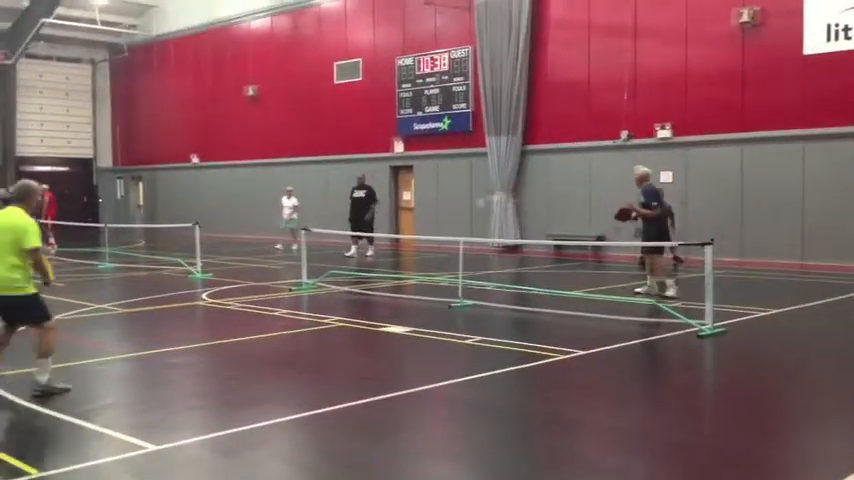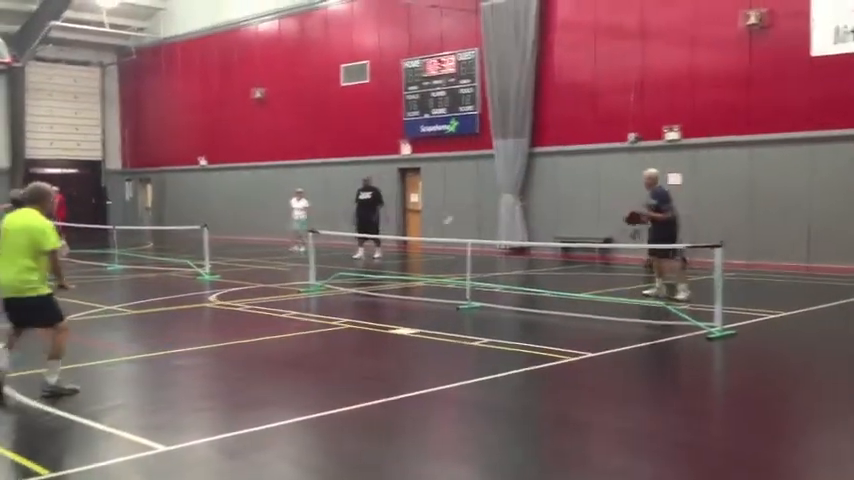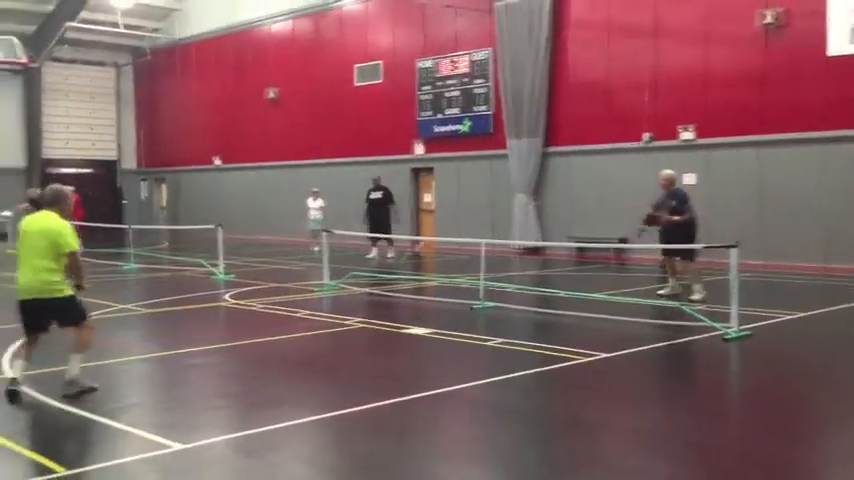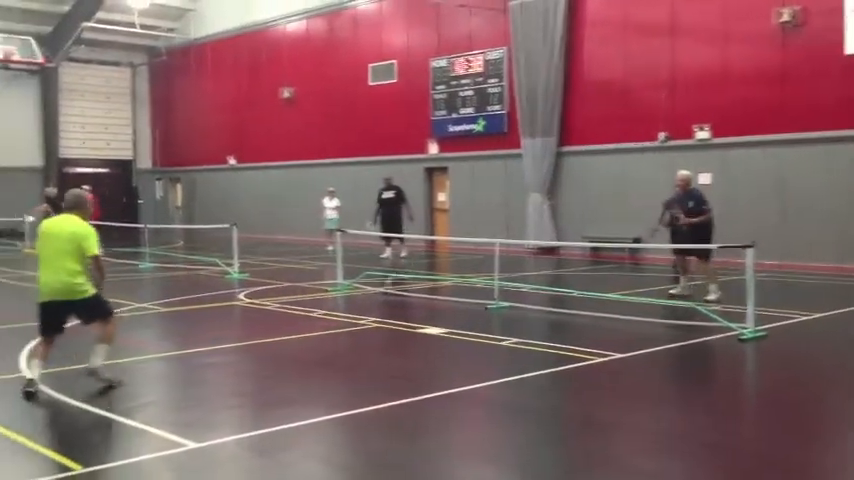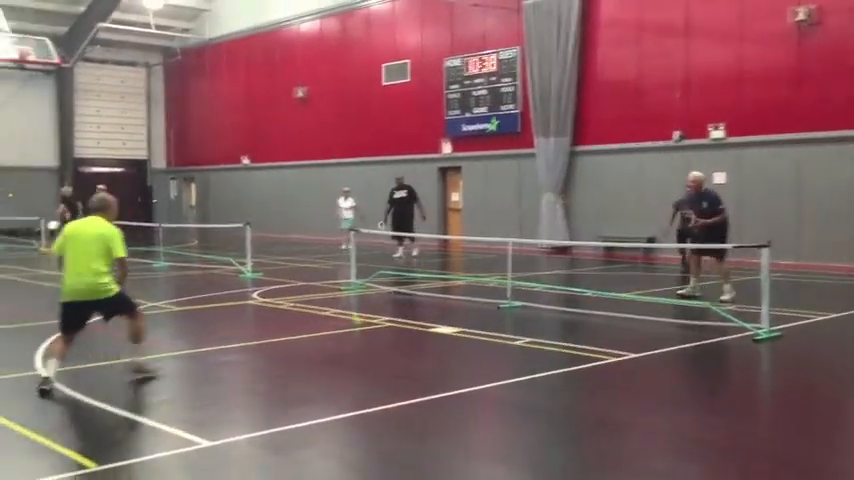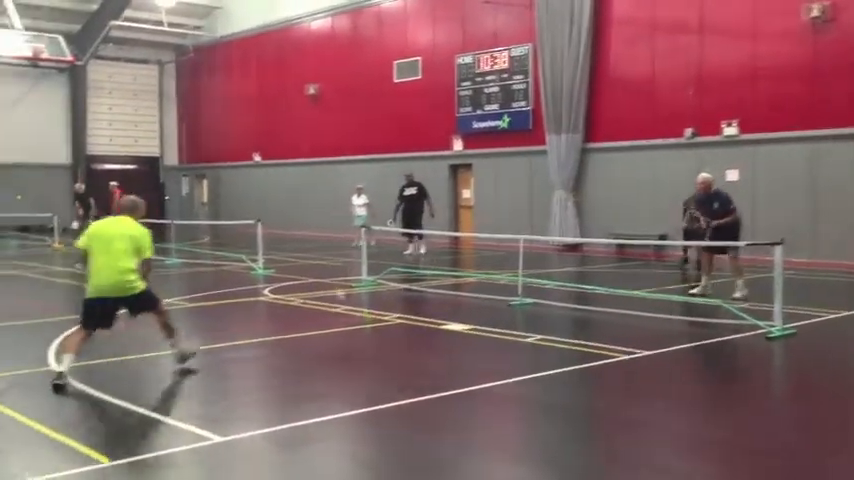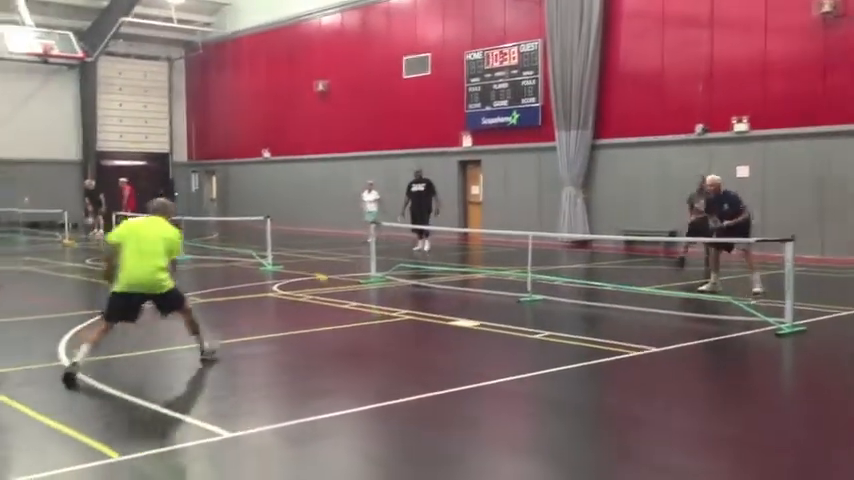
dt=0.1s
person 1, frame 1
right shoulder: (25, 222)
right elbow: (36, 257)
right wrist: (47, 276)
right hip: (18, 287)
right knee: (47, 327)
right ankle: (42, 382)
person 1, frame 2
right shoulder: (43, 224)
right elbow: (55, 259)
right wrist: (62, 280)
right hip: (32, 288)
right knee: (60, 329)
right ankle: (51, 383)
person 1, frame 3
left shoulder: (25, 222)
right shoulder: (62, 226)
left elbow: (28, 256)
right elbow: (74, 261)
right wrist: (79, 281)
left hip: (26, 290)
right hip: (54, 290)
left knee: (31, 338)
right knee: (84, 327)
left ankle: (14, 380)
right ankle: (72, 378)
person 1, frame 4
left shoulder: (46, 225)
right shoulder: (85, 229)
left elbow: (42, 258)
right elbow: (97, 264)
right wrist: (99, 283)
left hip: (48, 292)
right hip: (79, 289)
left knee: (47, 339)
right knee: (108, 321)
left ankle: (31, 380)
right ankle: (96, 365)
person 1, frame 5
left shoulder: (69, 228)
right shoulder: (111, 231)
left elbow: (61, 259)
right elbow: (122, 265)
right wrist: (119, 281)
left hip: (71, 292)
right hip: (102, 289)
left knee: (65, 337)
right knee: (135, 315)
left ankle: (48, 377)
right ankle: (137, 365)
person 1, frame 6
left shoulder: (97, 226)
right shoulder: (141, 231)
left elbow: (83, 255)
right elbow: (146, 265)
right wrist: (138, 279)
left hip: (97, 289)
right hip: (129, 285)
left knee: (83, 332)
right knee: (160, 311)
left ankle: (61, 372)
right ankle: (179, 353)
person 1, frame 7
left shoulder: (129, 223)
right shoulder: (172, 232)
left elbow: (110, 251)
right elbow: (172, 265)
left wrist: (110, 273)
left hip: (126, 283)
right hip: (157, 283)
left knee: (104, 325)
right knee: (185, 310)
left ankle: (76, 362)
right ankle: (204, 349)
person 2, frame 1
left shoulder: (650, 190)
right shoulder: (646, 190)
left elbow: (656, 212)
left wrist: (637, 209)
right wrist: (636, 213)
left hip: (656, 227)
right hip: (650, 227)
left knee: (655, 255)
right knee: (647, 255)
left ankle: (671, 286)
right ankle: (651, 285)
person 2, frame 2
left shoulder: (662, 193)
right shoulder: (652, 193)
left elbow: (670, 215)
left wrist: (650, 215)
right wrist: (645, 215)
left hip: (667, 230)
right hip: (657, 230)
left knee: (669, 259)
right knee: (655, 257)
left ankle: (683, 289)
right ankle: (659, 287)
person 2, frame 3
left shoulder: (680, 195)
right shoulder: (665, 195)
left elbow: (689, 216)
right elbow: (663, 211)
left wrist: (672, 219)
right wrist: (661, 218)
left hip: (685, 230)
right hip: (672, 230)
left knee: (687, 260)
right knee: (667, 256)
left ankle: (699, 290)
right ankle: (673, 286)
person 2, frame 4
left shoulder: (697, 195)
right shoulder: (679, 195)
left elbow: (708, 216)
right elbow: (673, 209)
left wrist: (691, 221)
left hip: (702, 230)
right hip: (688, 230)
left knee: (703, 260)
right knee: (679, 255)
left ankle: (714, 291)
right ankle: (684, 286)
person 2, frame 5
left shoulder: (711, 196)
right shoulder: (690, 196)
left elbow: (723, 215)
right elbow: (693, 213)
left wrist: (706, 222)
right wrist: (692, 221)
left hip: (717, 229)
right hip: (703, 230)
left knee: (718, 259)
right knee: (694, 255)
left ankle: (728, 291)
right ankle: (693, 287)
person 2, frame 6
left shoulder: (722, 196)
right shoulder: (700, 198)
left elbow: (736, 215)
right elbow: (702, 214)
left wrist: (720, 222)
right wrist: (706, 222)
left hip: (730, 227)
right hip: (715, 228)
left knee: (732, 255)
right knee: (707, 253)
left ankle: (740, 288)
right ankle: (704, 286)
person 2, frame 7
left shoulder: (731, 196)
right shoulder: (709, 200)
left elbow: (745, 215)
right elbow: (711, 215)
left wrist: (730, 223)
right wrist: (715, 224)
left hip: (740, 225)
right hip: (724, 227)
left knee: (744, 249)
right knee: (714, 250)
left ankle: (757, 283)
right ankle: (714, 283)
